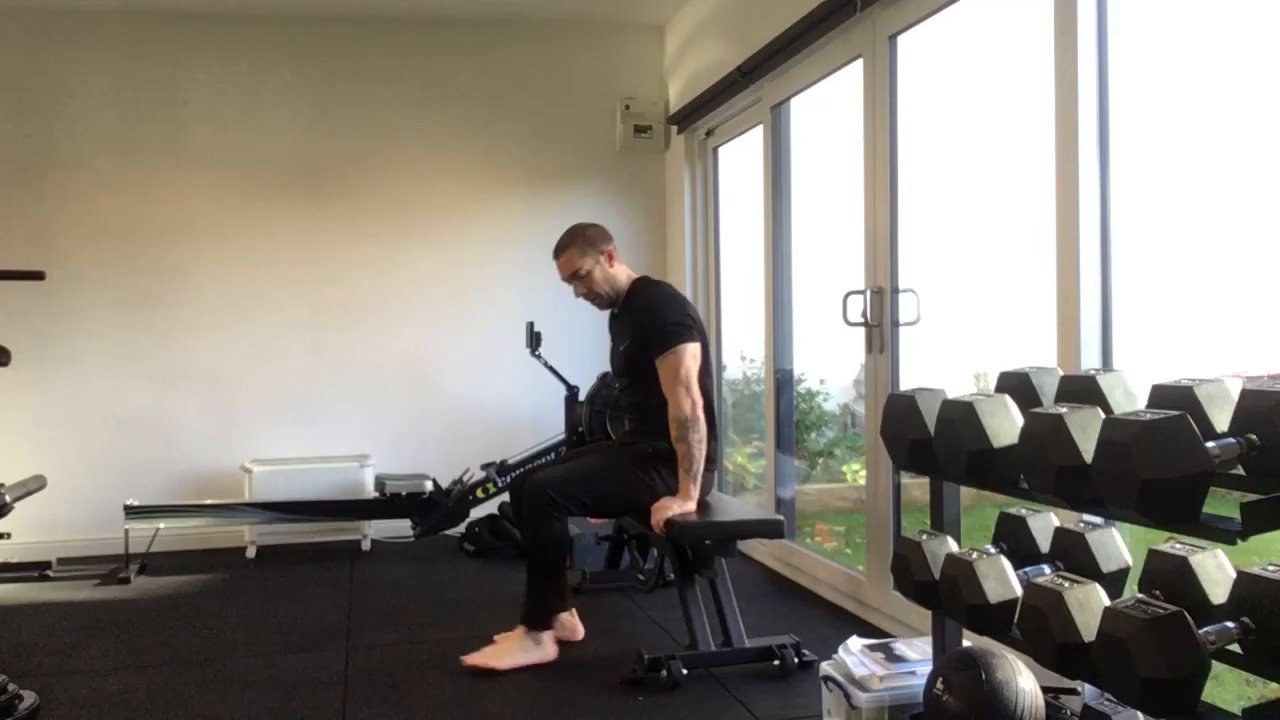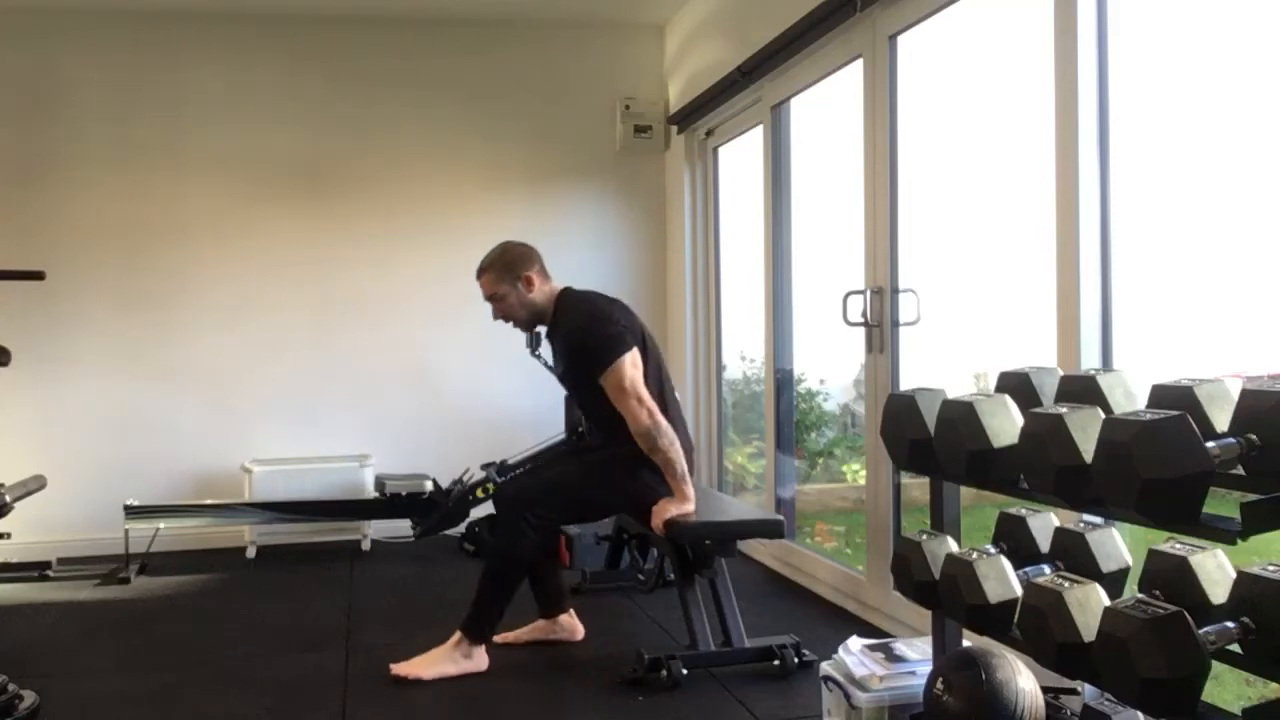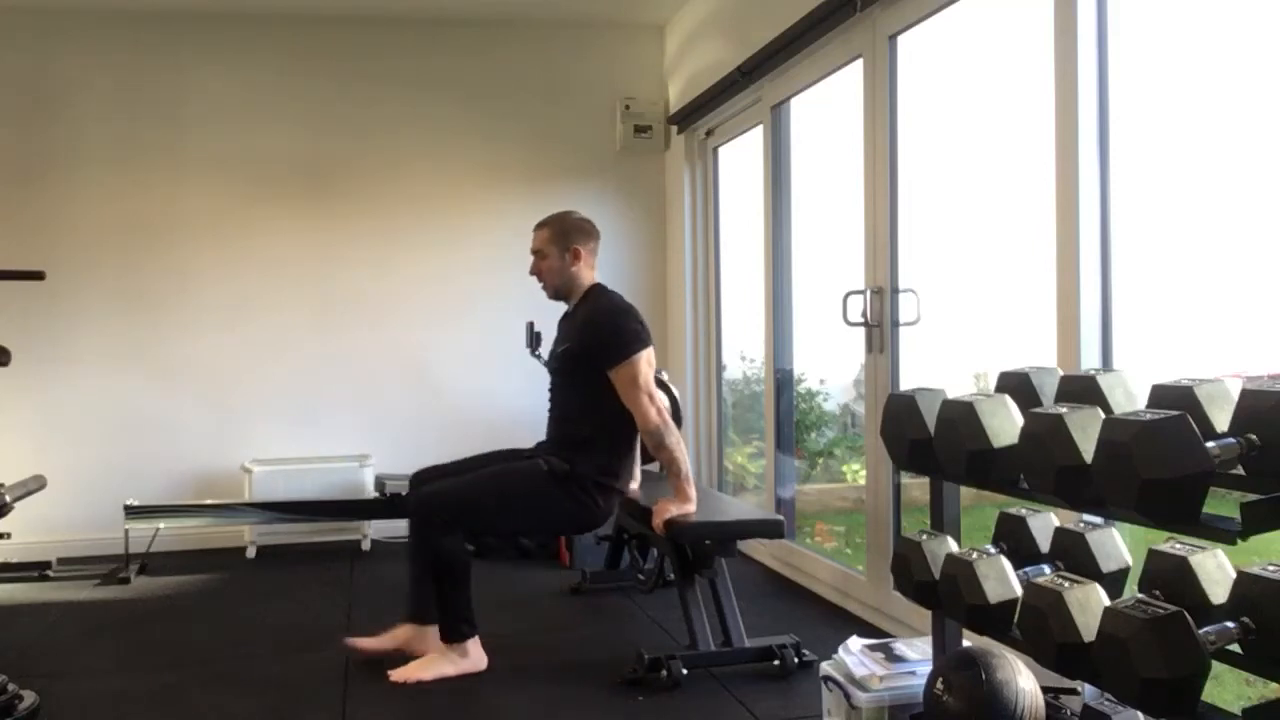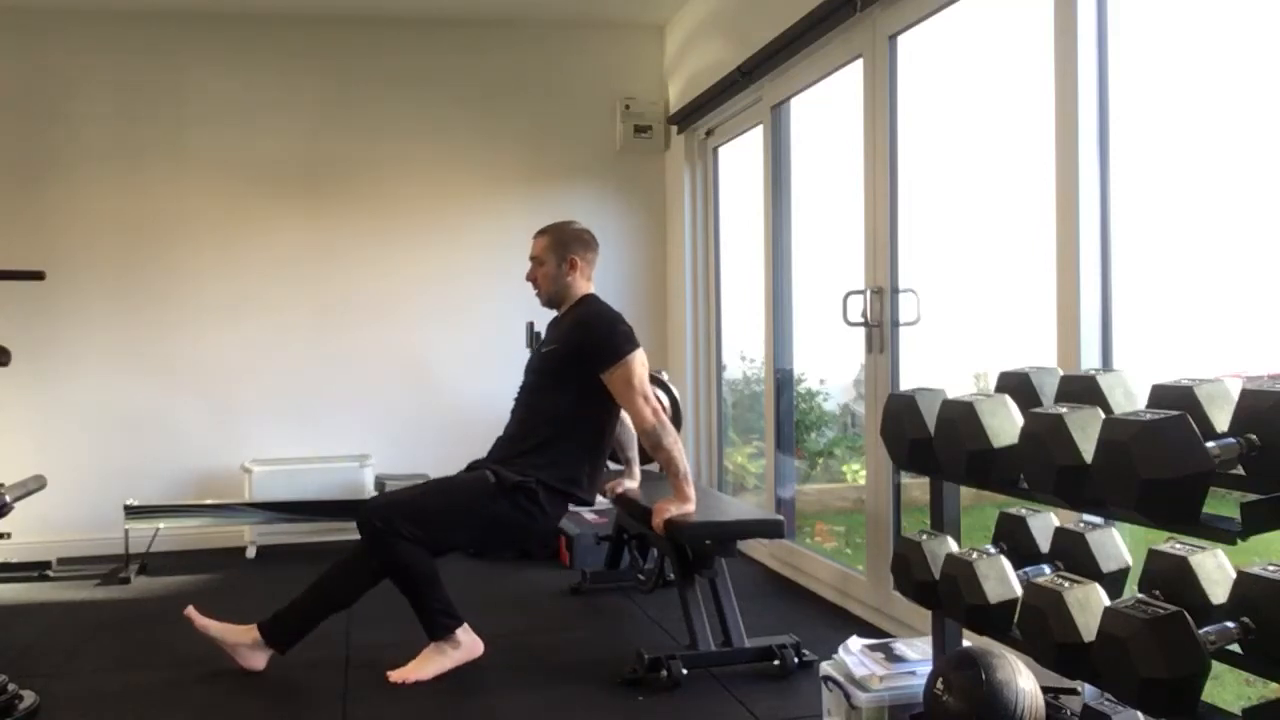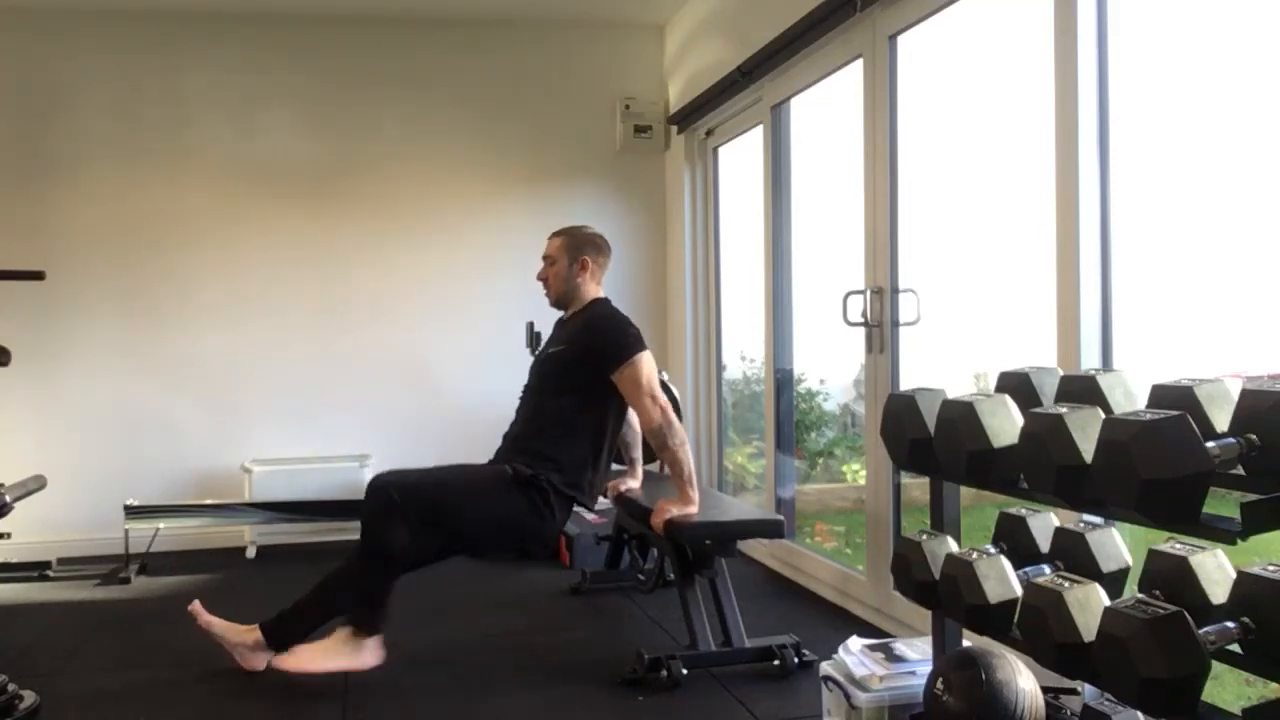
dt=0.5s
person 1, frame 1
left shoulder: (660, 307)
right shoulder: (622, 311)
left elbow: (686, 403)
left wrist: (685, 493)
right wrist: (614, 464)
left hip: (666, 459)
right hip: (639, 445)
left knee: (546, 493)
right knee: (529, 489)
left ankle: (535, 636)
right ankle: (557, 615)
person 1, frame 2
left shoulder: (589, 322)
right shoulder: (564, 321)
left elbow: (641, 409)
left wrist: (681, 494)
left hip: (647, 463)
right hip: (616, 449)
left knee: (522, 504)
right knee: (513, 495)
left ankle: (469, 646)
right ankle: (558, 617)
person 1, frame 3
left shoulder: (611, 318)
right shoulder: (577, 319)
left elbow: (646, 409)
right elbow: (630, 406)
left wrist: (683, 496)
right wrist: (627, 471)
left hip: (577, 484)
right hip: (559, 460)
left knee: (437, 503)
right knee: (427, 485)
left ankle: (459, 646)
right ankle: (421, 626)
person 1, frame 4
left shoulder: (599, 326)
right shoulder: (565, 325)
left elbow: (644, 410)
right elbow: (614, 408)
left wrist: (682, 496)
right wrist: (629, 474)
left hip: (525, 494)
right hip: (504, 477)
left knee: (382, 518)
right knee: (384, 533)
left ankle: (452, 639)
right ankle: (265, 639)
person 1, frame 5
left shoulder: (606, 328)
right shoulder: (573, 327)
left elbow: (654, 411)
right elbow: (620, 407)
left wrist: (685, 498)
right wrist: (632, 474)
left hip: (532, 496)
right hip: (513, 484)
left knee: (388, 494)
right knee: (393, 524)
left ankle: (361, 638)
right ankle: (266, 635)
